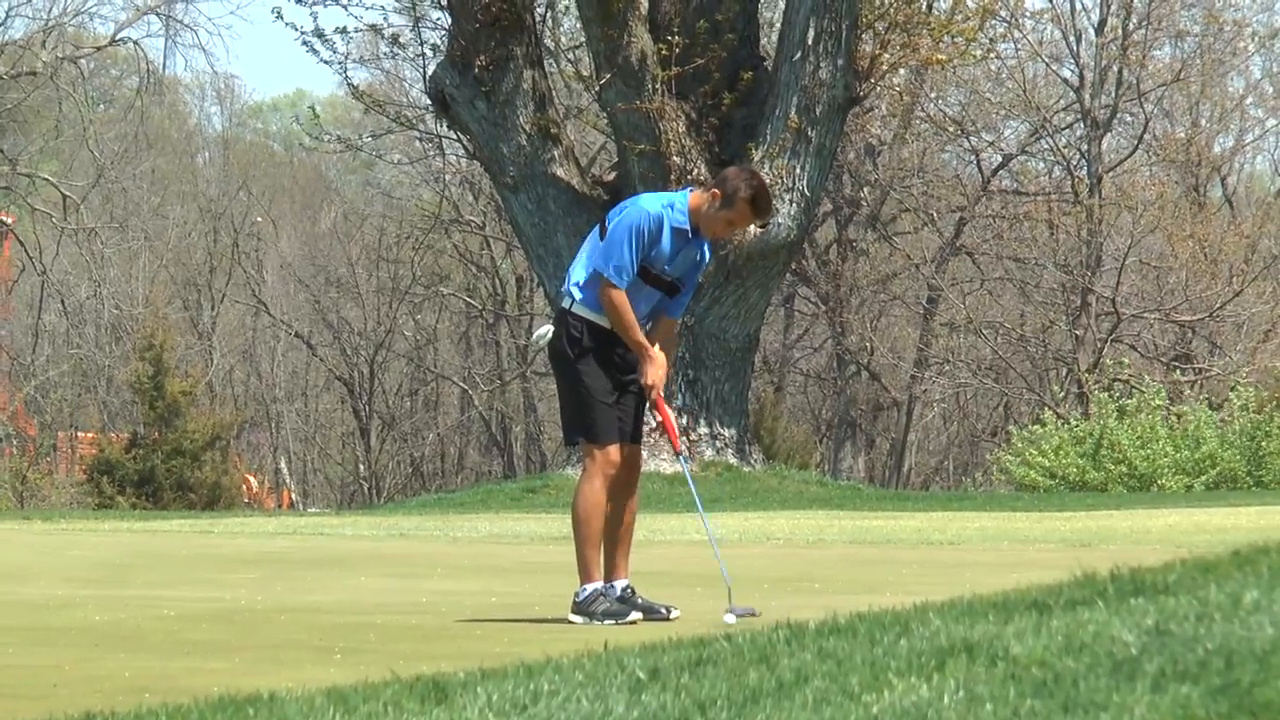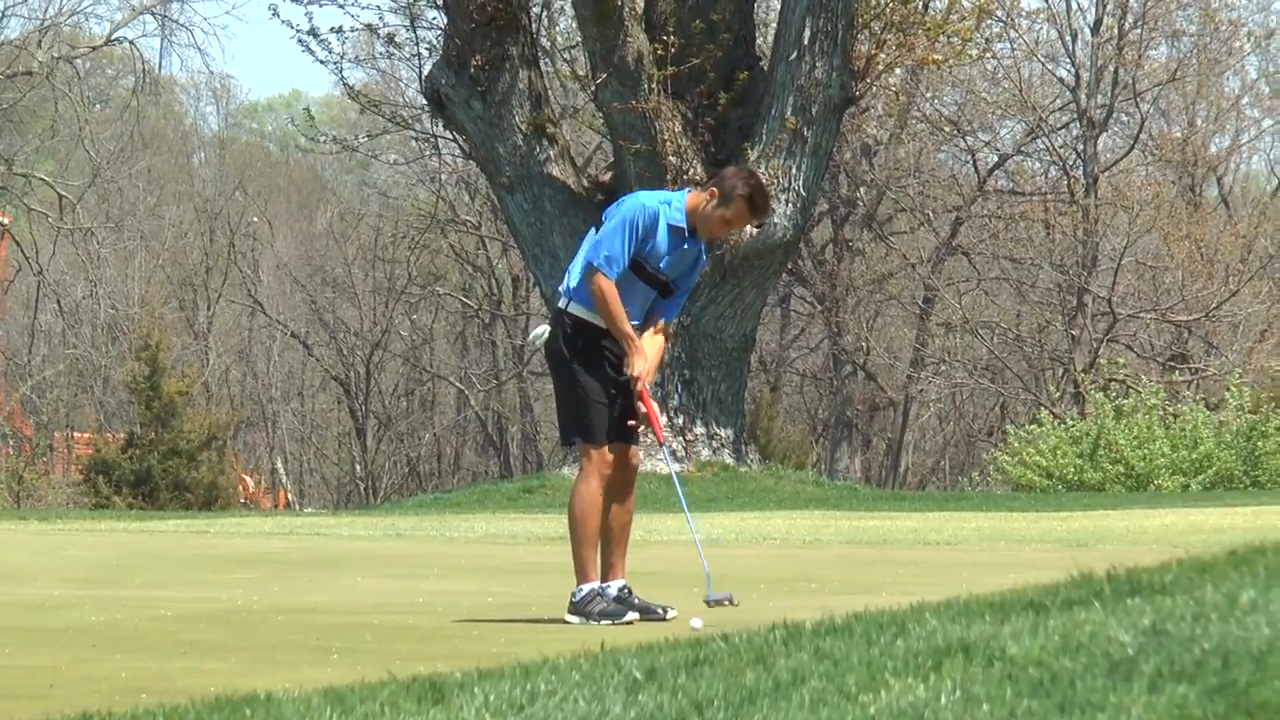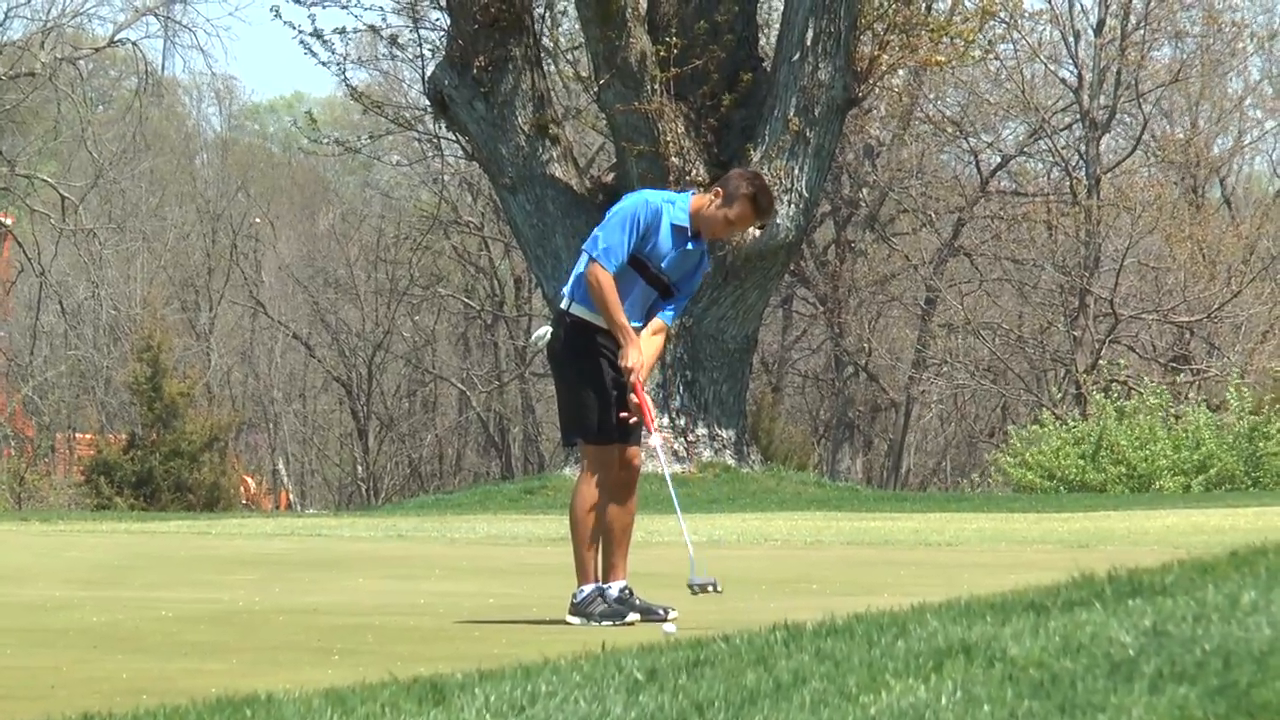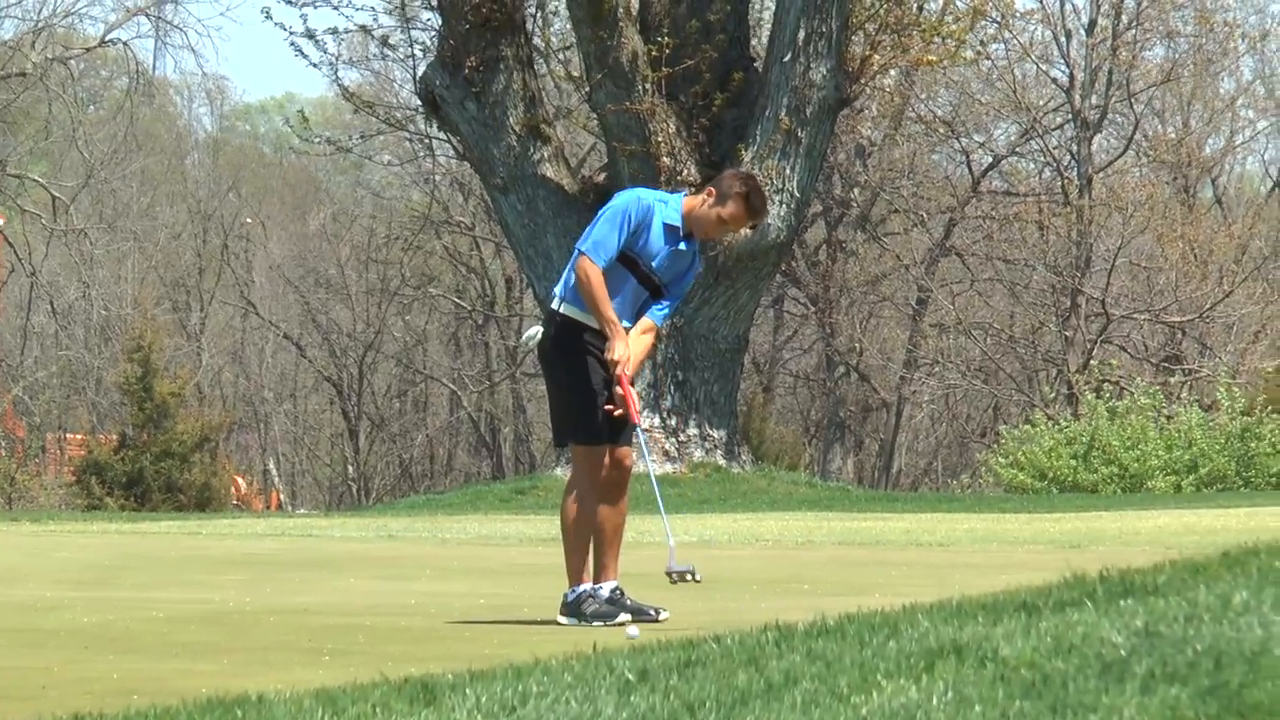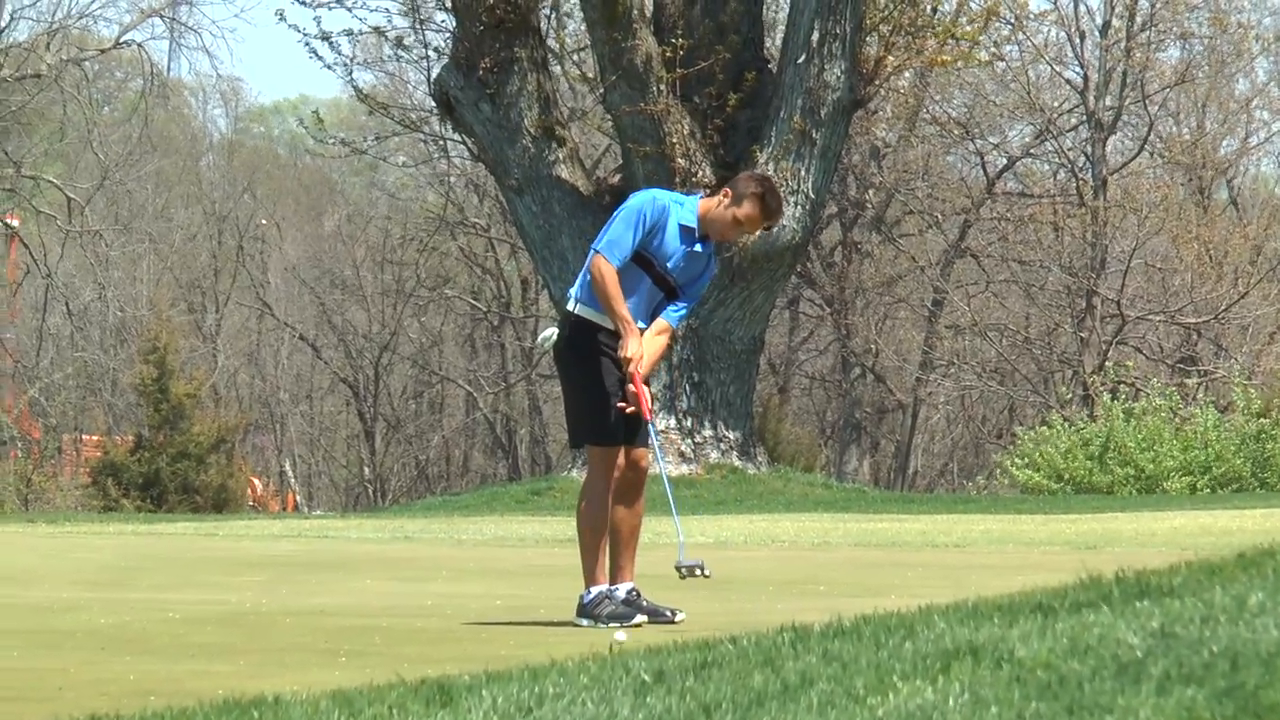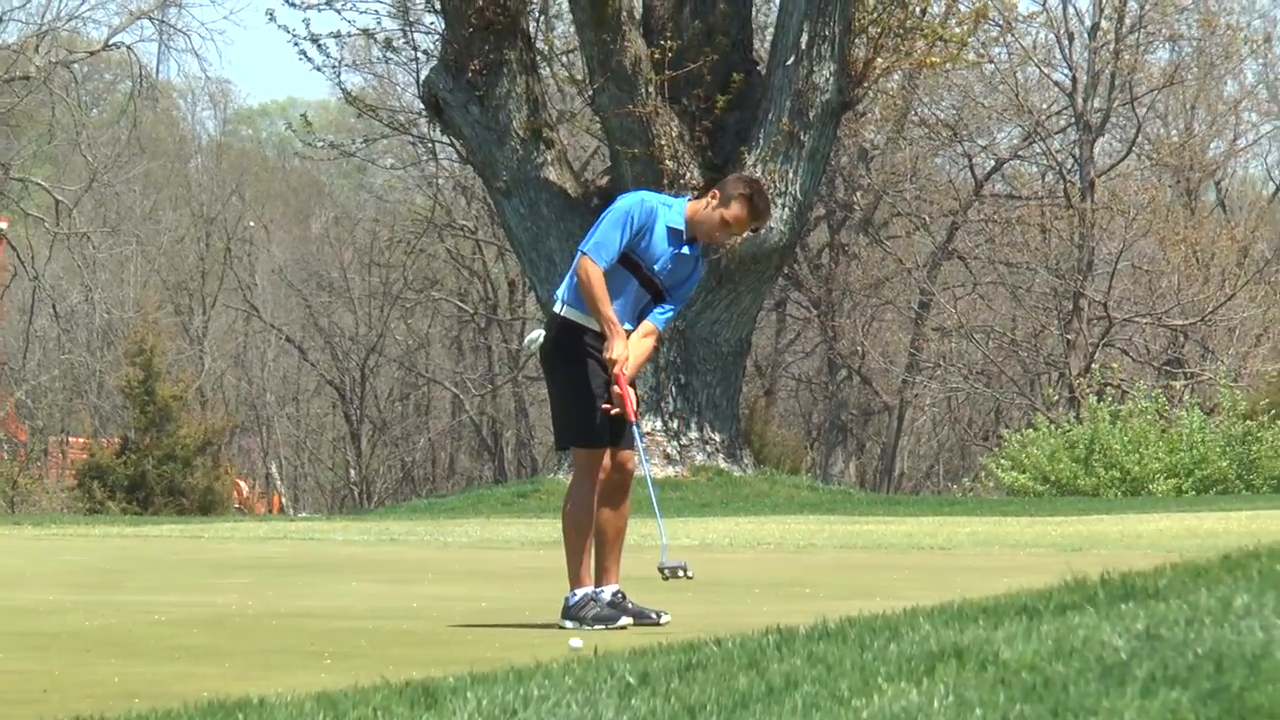
dt=0.1s
person 1, frame 1
left shoulder: (699, 253)
right shoulder: (646, 213)
left elbow: (665, 324)
right elbow: (610, 289)
left wrist: (657, 388)
right wrist: (646, 355)
left hip: (627, 344)
right hip: (584, 334)
left knee: (629, 464)
right knee: (602, 461)
left ankle: (618, 587)
right ankle: (588, 593)
person 1, frame 2
left shoulder: (696, 254)
right shoulder: (643, 209)
left elbow: (658, 325)
right elbow: (600, 280)
left wrist: (645, 381)
right wrist: (633, 348)
left hip: (621, 343)
right hip: (580, 333)
left knee: (625, 465)
right knee: (599, 461)
left ankle: (615, 587)
right ankle: (585, 593)
person 1, frame 3
left shoulder: (698, 258)
right shoulder: (645, 207)
left elbow: (658, 327)
right elbow: (597, 270)
left wrist: (638, 380)
right wrist: (628, 341)
left hip: (625, 345)
right hip: (582, 333)
left knee: (628, 464)
right knee: (600, 462)
left ankle: (615, 588)
right ankle: (585, 595)
person 1, frame 4
left shoulder: (690, 260)
right shoulder: (638, 205)
left elbow: (648, 326)
right elbow: (586, 265)
left wrist: (626, 376)
right wrist: (616, 335)
left hip: (615, 344)
right hip: (573, 333)
left knee: (619, 464)
right knee: (590, 462)
left ankle: (606, 589)
right ankle: (577, 595)
person 1, frame 5
left shoulder: (705, 264)
right shoulder: (653, 205)
left elbow: (663, 327)
right elbow: (601, 263)
left wrist: (639, 377)
right wrist: (628, 332)
left hip: (630, 346)
right hip: (589, 334)
left knee: (636, 465)
right knee: (606, 465)
left ankle: (622, 590)
right ankle: (594, 596)
person 1, frame 6
left shoulder: (692, 266)
right shoulder: (642, 207)
left elbow: (649, 330)
right elbow: (587, 265)
left wrist: (625, 378)
right wrist: (613, 334)
left hip: (616, 348)
right hip: (575, 335)
left knee: (621, 467)
right knee: (592, 467)
left ankle: (607, 591)
right ankle: (579, 597)
